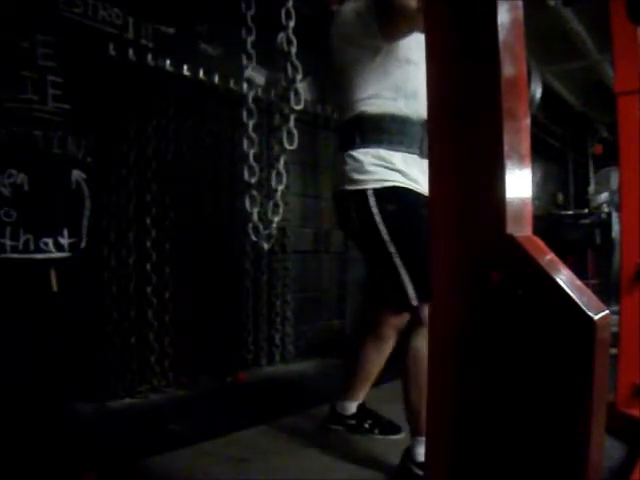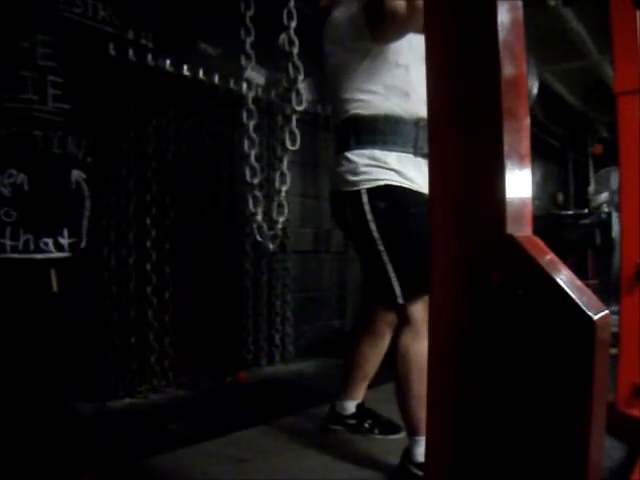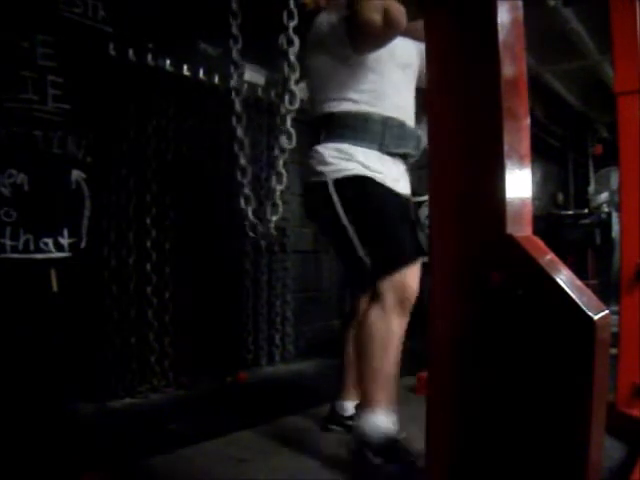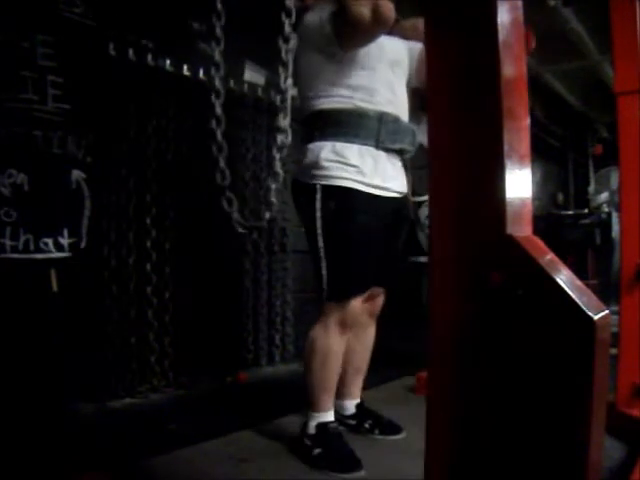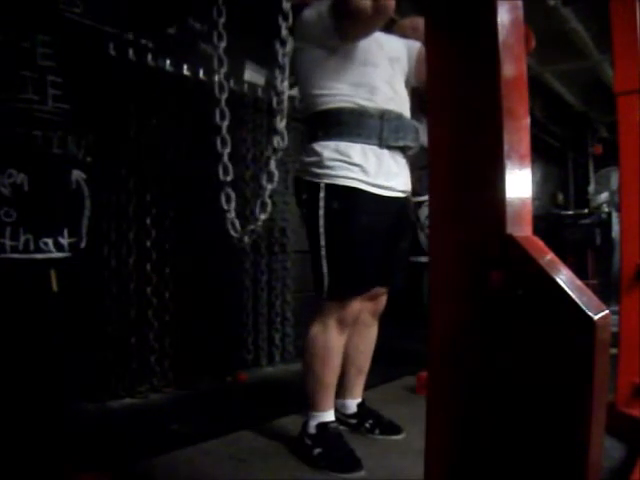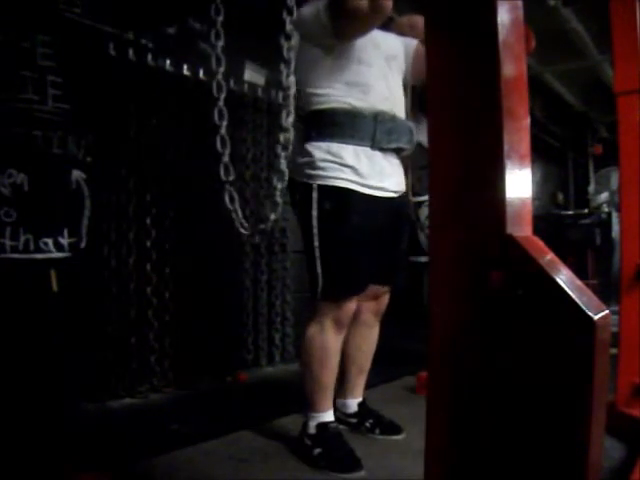
dt=0.4s
person 1, frame 1
left shoulder: (416, 38)
left hip: (414, 189)
right hip: (383, 187)
left knee: (394, 315)
right knee: (433, 315)
left ankle: (348, 407)
person 1, frame 2
left shoulder: (417, 40)
left hip: (415, 185)
right hip: (379, 185)
left knee: (388, 310)
right knee: (421, 312)
left ankle: (348, 407)
person 1, frame 3
left shoulder: (408, 46)
left hip: (389, 181)
right hip: (346, 176)
left knee: (376, 299)
right knee: (401, 286)
left ankle: (348, 408)
right ankle: (376, 432)
person 1, frame 4
left shoulder: (396, 45)
left hip: (388, 185)
right hip: (341, 183)
left knee: (370, 304)
right knee: (343, 309)
left ankle: (349, 406)
right ankle: (318, 427)
person 1, frame 5
left shoulder: (394, 43)
left hip: (392, 185)
right hip: (344, 182)
left knee: (372, 302)
right knee: (342, 307)
left ankle: (351, 406)
right ankle: (318, 426)
person 1, frame 6
left shoulder: (391, 42)
left hip: (387, 184)
right hip: (338, 181)
left knee: (373, 301)
right knee: (338, 308)
left ankle: (351, 405)
right ankle: (318, 426)
